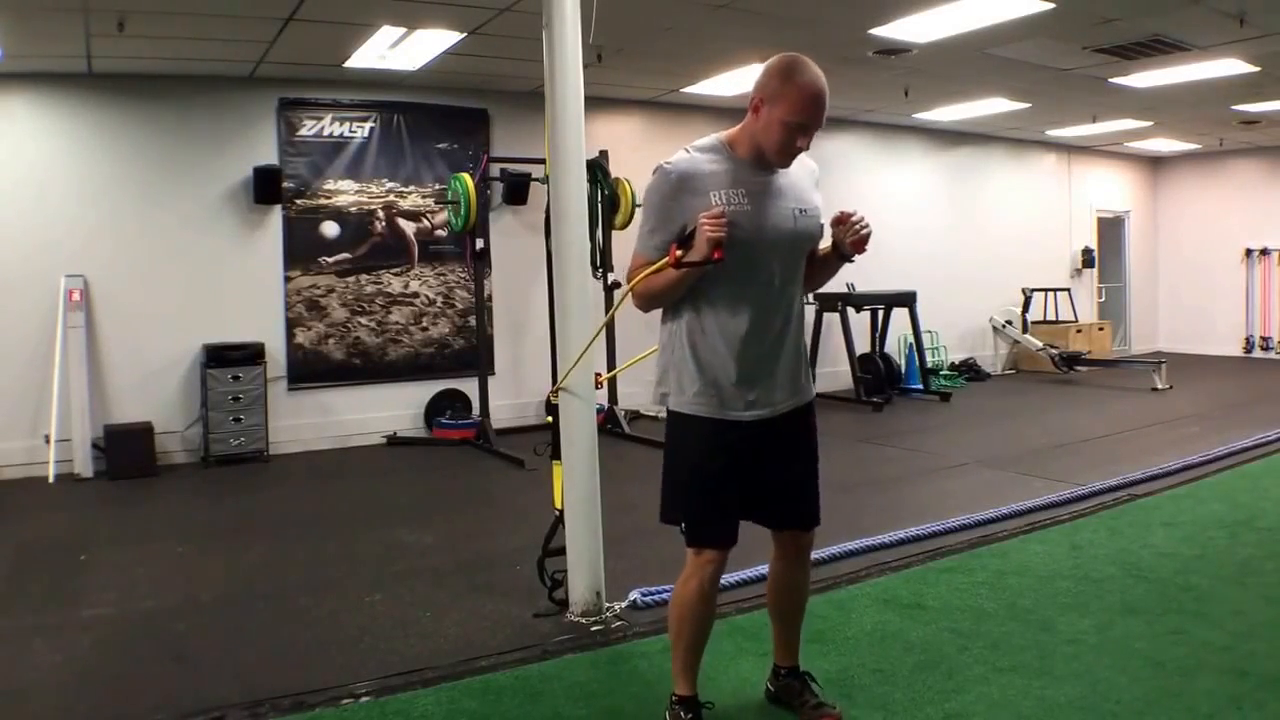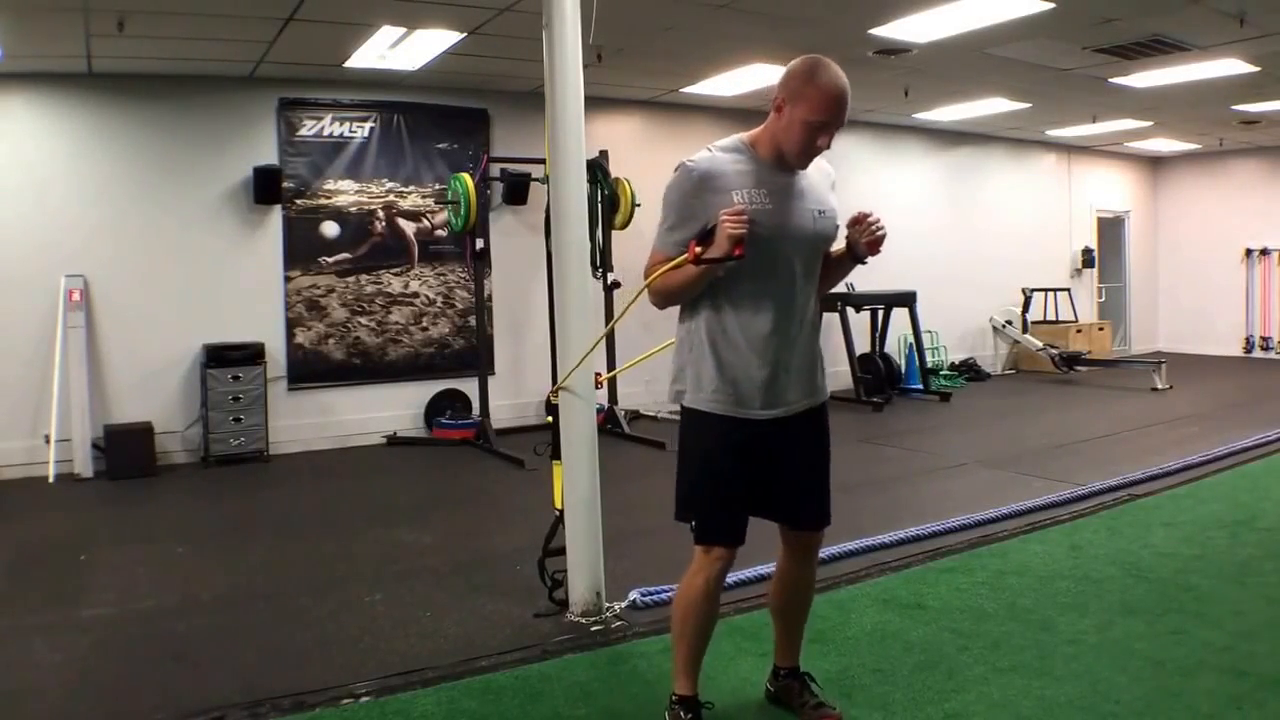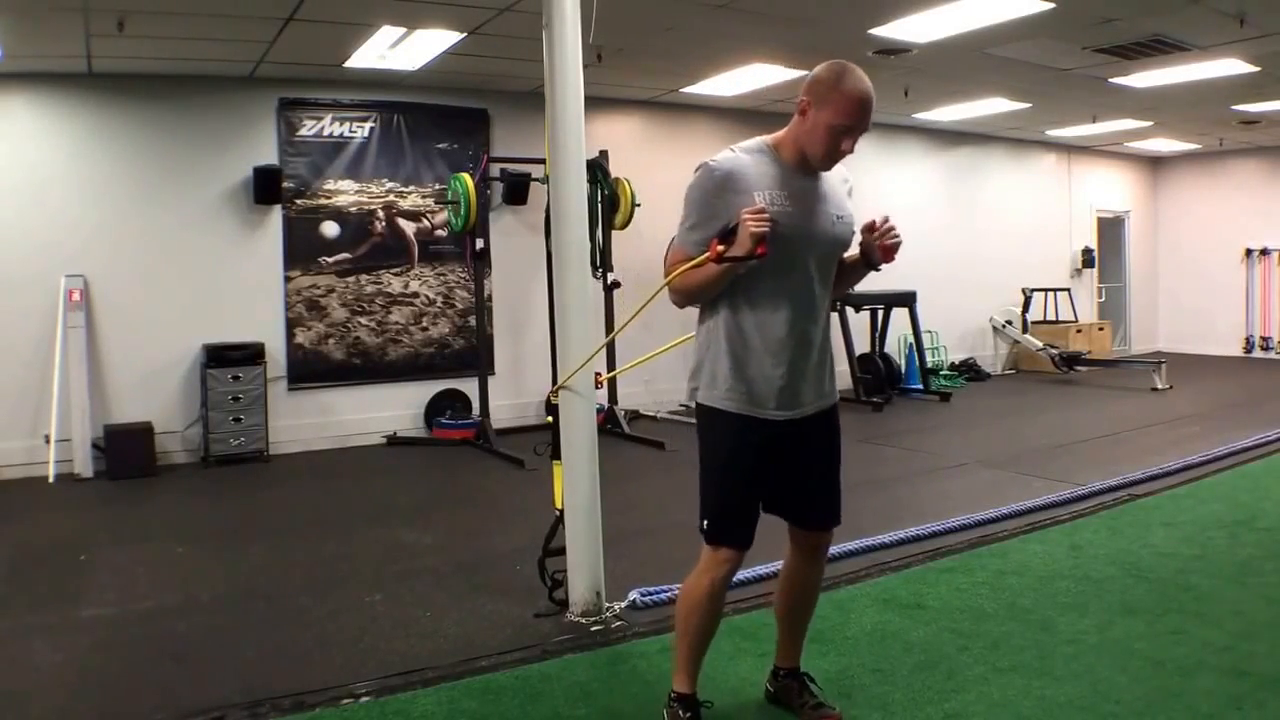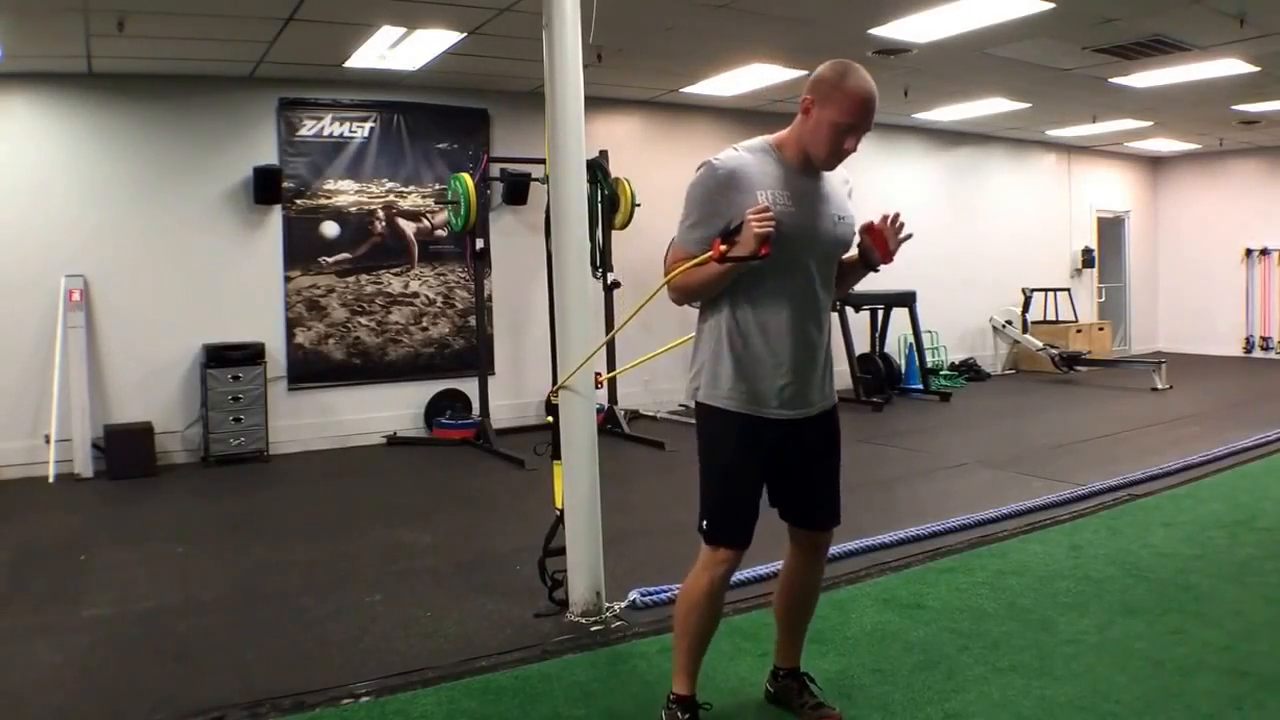
dt=0.2s
person 1, frame 1
left shoulder: (804, 178)
right shoulder: (682, 176)
right elbow: (643, 293)
left wrist: (840, 252)
right wrist: (695, 259)
left hip: (789, 399)
right hip: (707, 404)
left knee: (796, 541)
right knee: (708, 556)
person 1, frame 2
left shoulder: (821, 181)
right shoulder: (704, 175)
right elbow: (660, 289)
left wrist: (854, 253)
right wrist: (715, 254)
left hip: (802, 397)
right hip: (722, 401)
left knee: (805, 539)
right knee: (715, 553)
person 1, frame 3
left shoulder: (838, 187)
right shoulder: (726, 175)
right elbow: (679, 287)
left wrist: (868, 259)
right wrist: (736, 252)
left hip: (812, 398)
right hip: (735, 400)
left knee: (813, 538)
right knee: (724, 552)
person 1, frame 4
left shoulder: (839, 188)
right shoulder: (727, 174)
right elbow: (678, 285)
left wrist: (868, 259)
right wrist: (739, 251)
left hip: (813, 399)
right hip: (735, 400)
left knee: (813, 539)
right knee: (724, 553)
